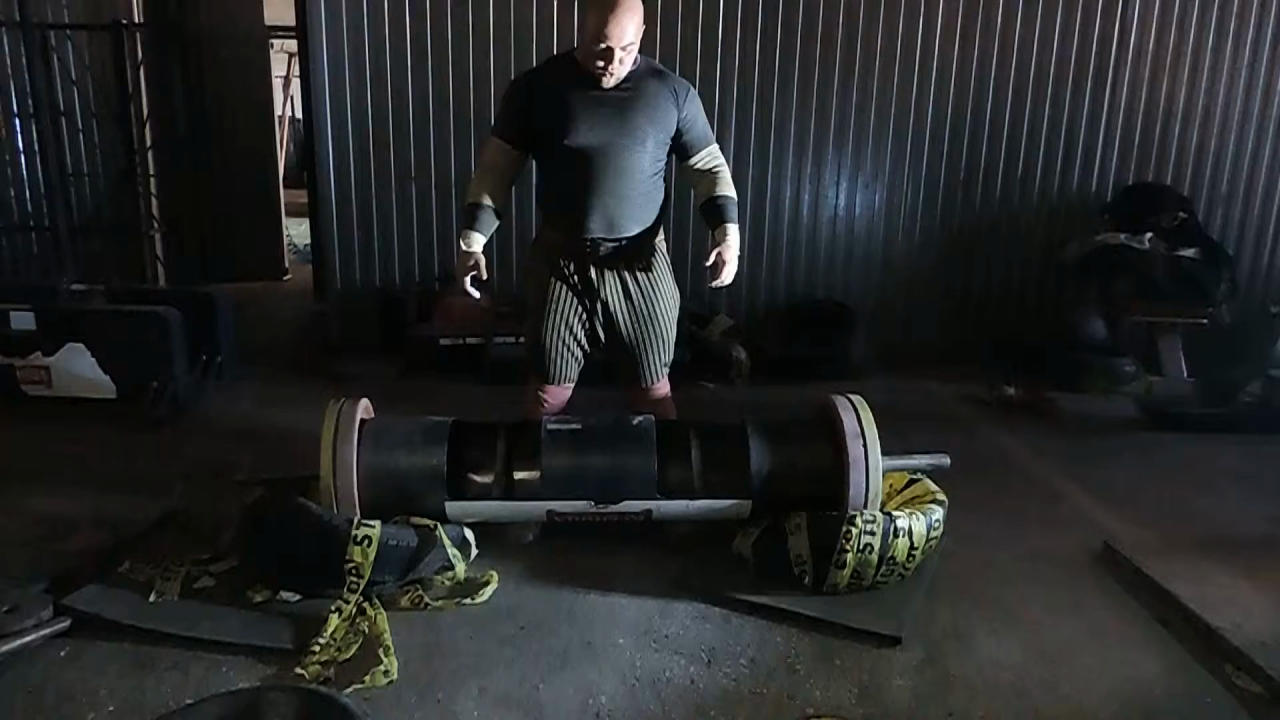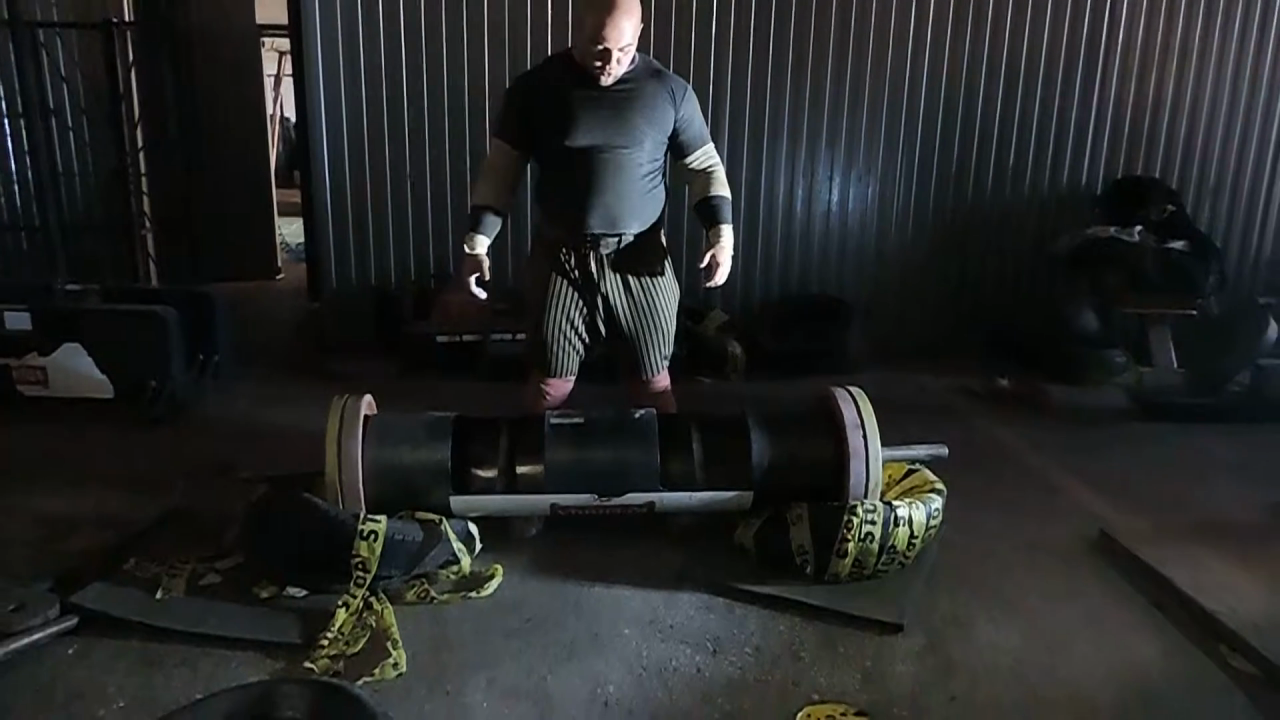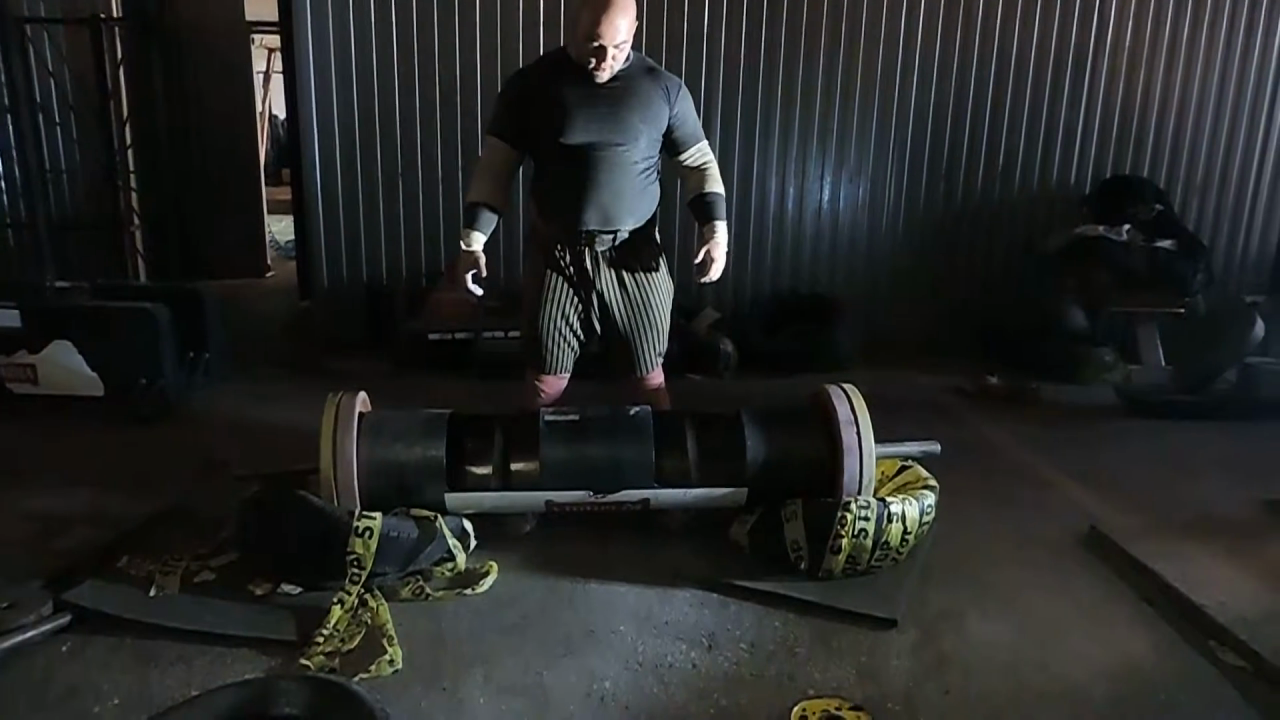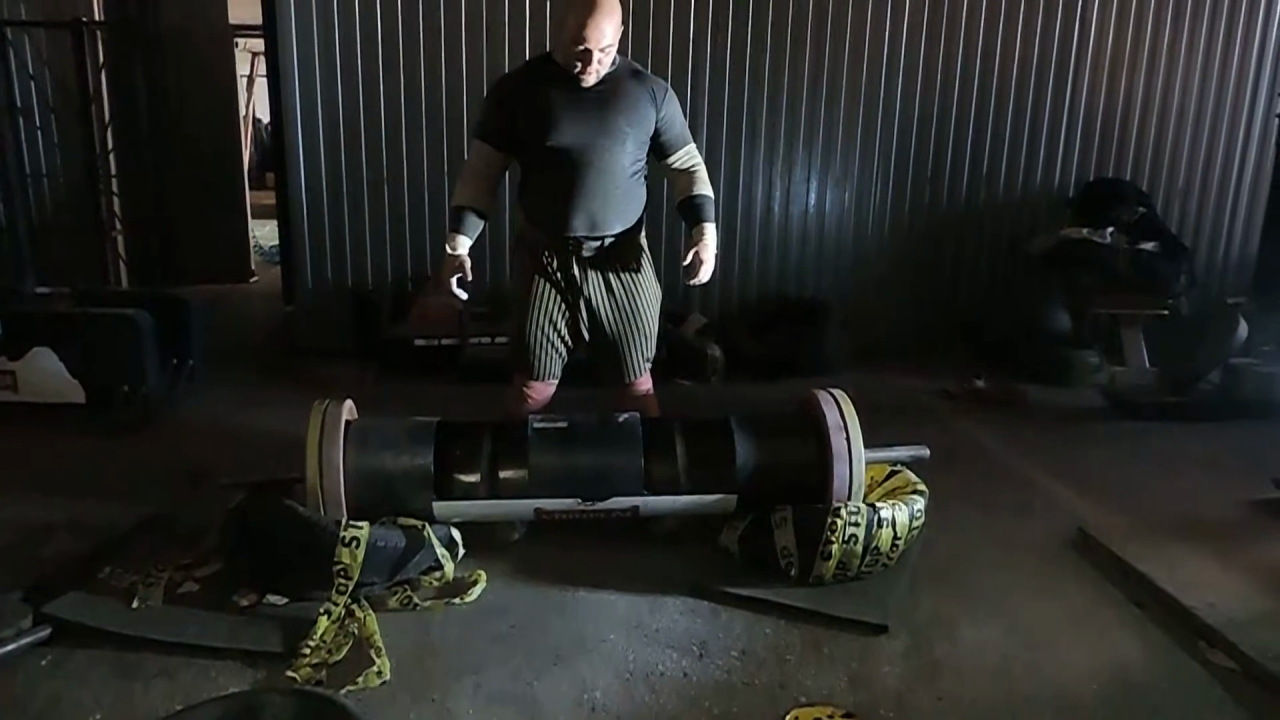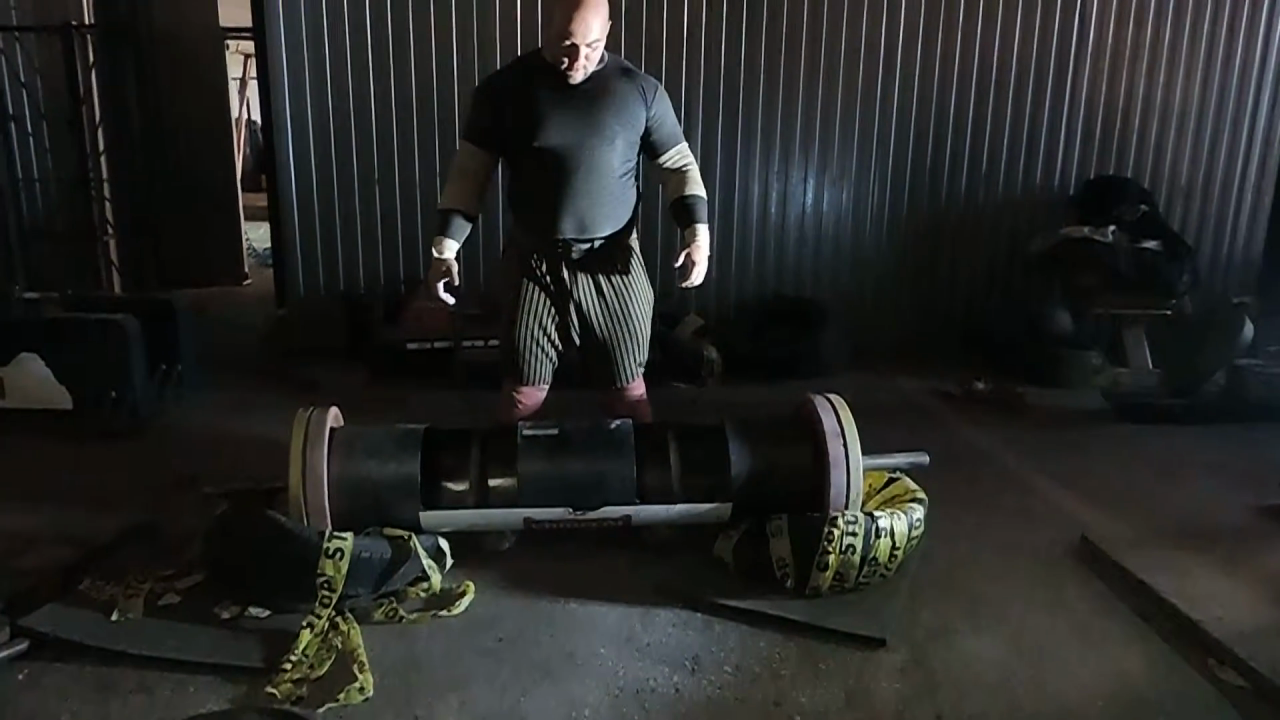
dt=0.5s
person 1, frame 1
left shoulder: (672, 91)
right shoulder: (536, 87)
left elbow: (709, 165)
right elbow: (497, 166)
left wrist: (727, 232)
right wrist: (472, 240)
left hip: (639, 263)
right hip: (559, 260)
left knee: (653, 386)
right knee: (549, 389)
person 1, frame 2
left shoulder: (669, 89)
right shoulder: (535, 87)
left elbow: (704, 165)
right elbow: (500, 169)
left wrist: (721, 234)
right wrist: (477, 243)
left hip: (640, 258)
right hip: (560, 256)
left knee: (654, 379)
right knee: (551, 382)
person 1, frame 3
left shoulder: (663, 87)
right shoulder: (531, 84)
left elbow: (698, 162)
right elbow: (495, 166)
left wrist: (716, 229)
right wrist: (473, 240)
left hip: (635, 255)
right hip: (556, 253)
left knee: (649, 374)
right knee: (547, 379)
person 1, frame 4
left shoulder: (650, 91)
right shoulder: (518, 88)
left elbow: (686, 165)
right elbow: (481, 169)
left wrist: (705, 231)
right wrist: (459, 243)
left hip: (622, 258)
right hip: (544, 258)
left knee: (637, 379)
right knee: (534, 384)
person 1, frame 5
left shoulder: (640, 89)
right shoulder: (505, 87)
left elbow: (678, 164)
right elbow: (469, 170)
left wrist: (697, 232)
right wrist: (445, 246)
left hip: (613, 262)
right hip: (533, 261)
left knee: (629, 385)
right knee: (524, 390)
